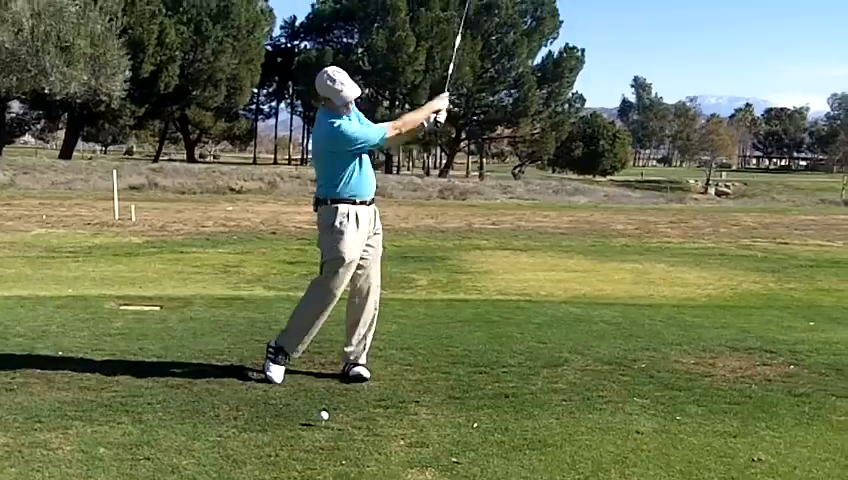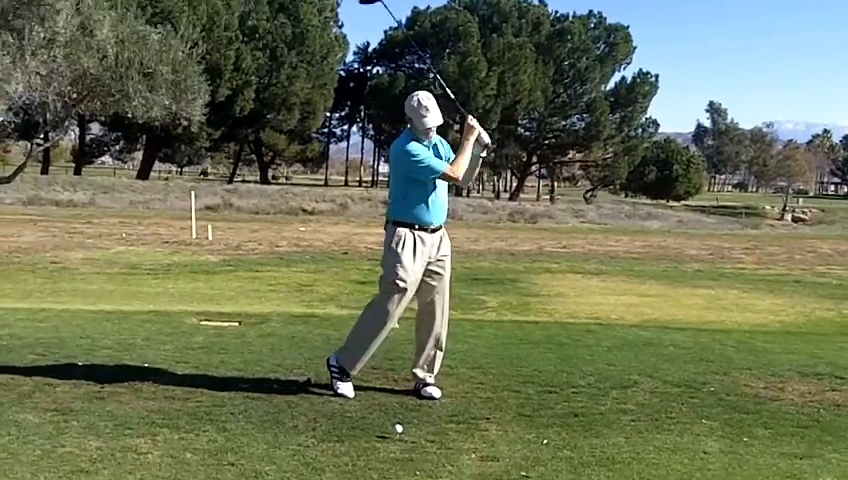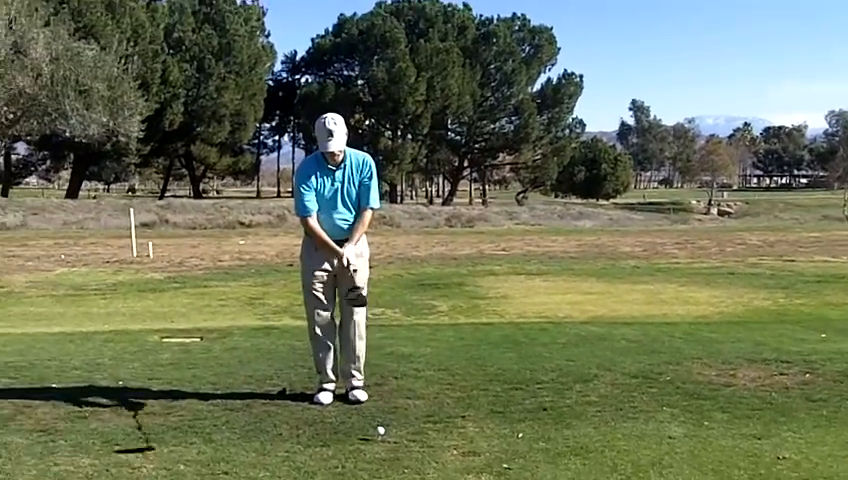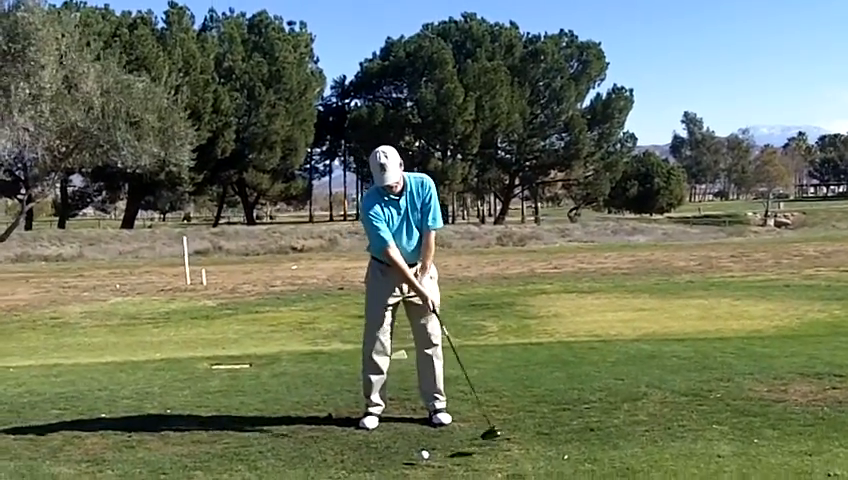
dt=1s
person 1, frame 1
left shoulder: (350, 111)
right shoulder: (336, 128)
left elbow: (386, 133)
right elbow: (393, 129)
left wrist: (424, 120)
right wrist: (431, 105)
left hip: (367, 212)
right hip: (342, 215)
left knee: (367, 292)
right knee: (330, 287)
left ankle: (354, 359)
right ankle: (281, 349)
person 1, frame 2
left shoulder: (436, 142)
right shoulder: (407, 149)
left elbow: (464, 174)
right elbow: (454, 174)
left wrist: (473, 143)
right wrist: (469, 138)
left hip: (437, 237)
right hip: (408, 238)
left knee: (436, 311)
right knee: (388, 305)
left ankle: (424, 376)
right ankle: (342, 363)
person 1, frame 3
left shoulder: (364, 163)
right shoulder: (306, 169)
left elbow: (367, 210)
right elbow: (308, 221)
left wrist: (350, 247)
right wrist: (336, 251)
left hip: (354, 246)
right hip: (317, 249)
left knee: (354, 315)
right knee: (320, 317)
left ankle: (354, 380)
right ankle: (327, 381)
person 1, frame 4
left shoulder: (423, 185)
right shoulder: (371, 202)
left elbow: (429, 235)
right elbow: (389, 251)
left wrist: (424, 278)
right wrist: (415, 289)
left hip: (421, 268)
right hip: (383, 272)
left knee: (430, 340)
right knee: (376, 342)
left ankle: (436, 404)
right ankle: (374, 405)
